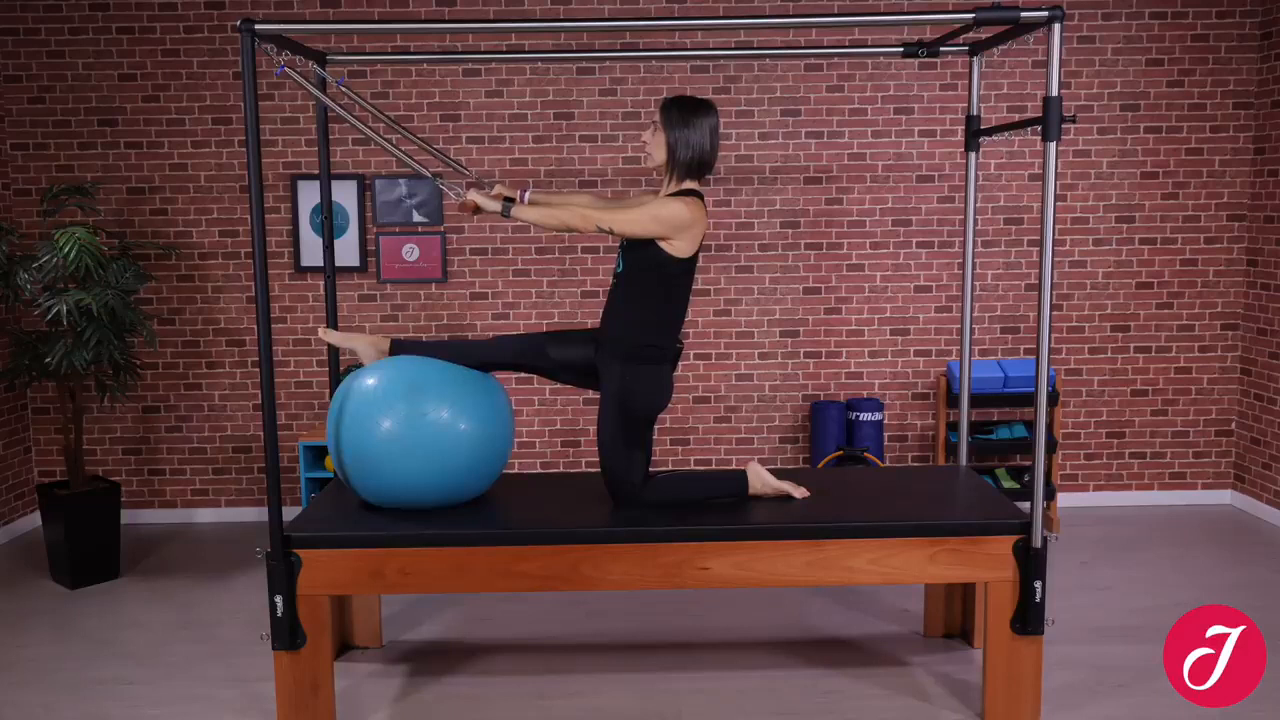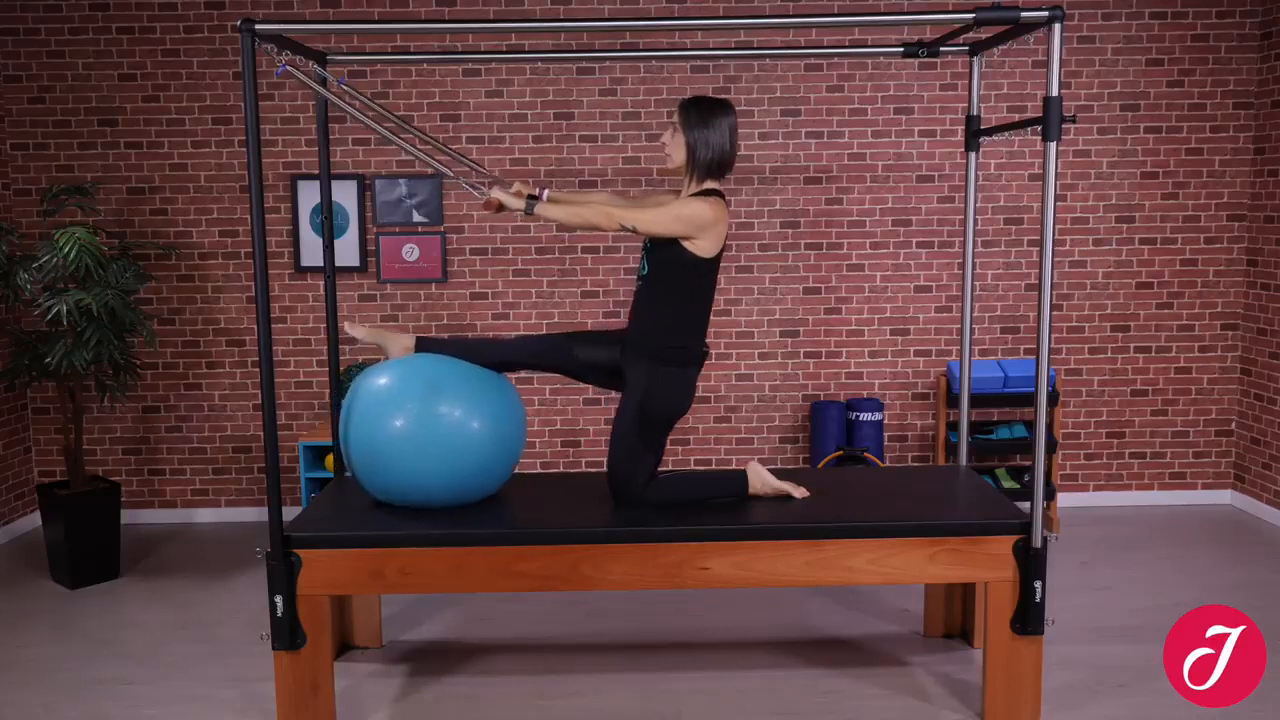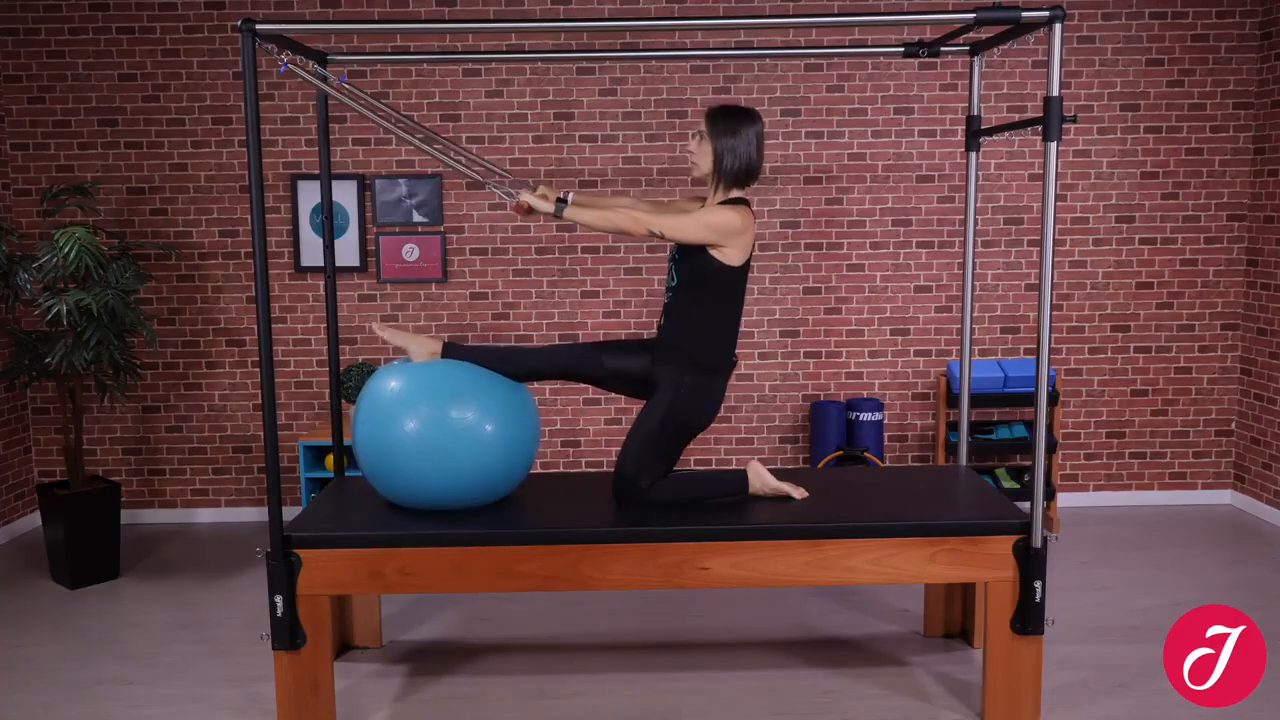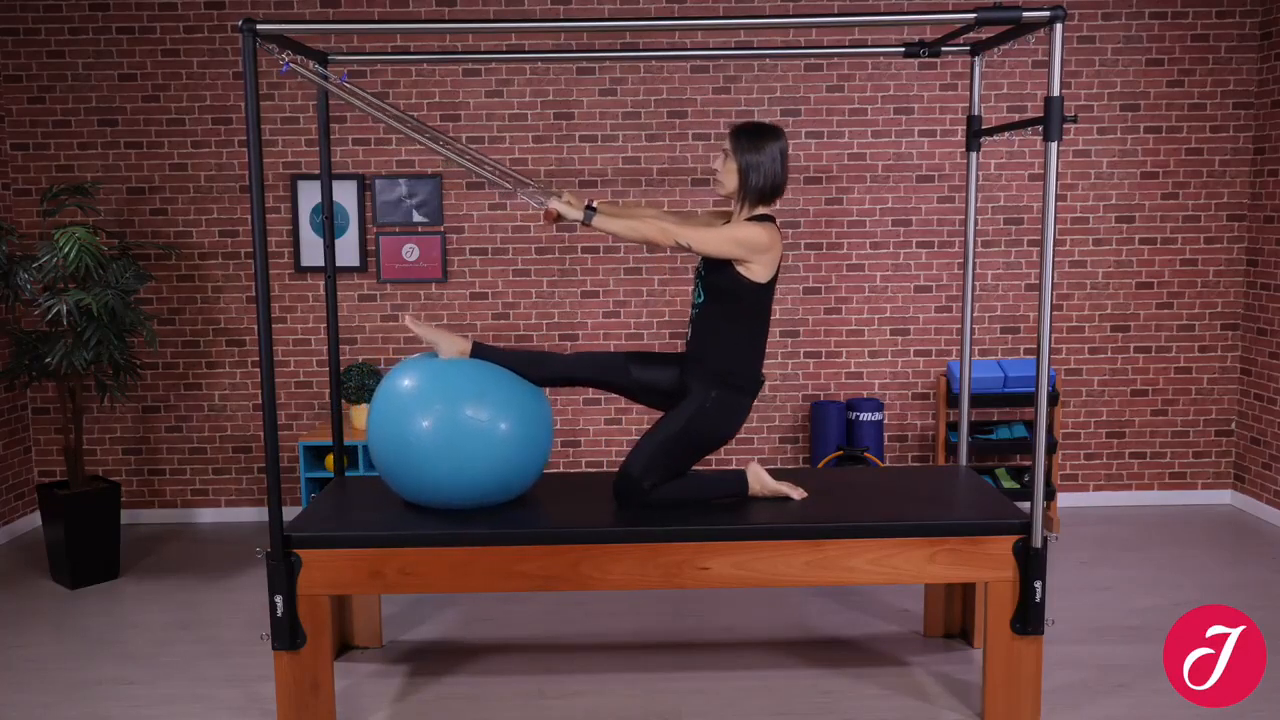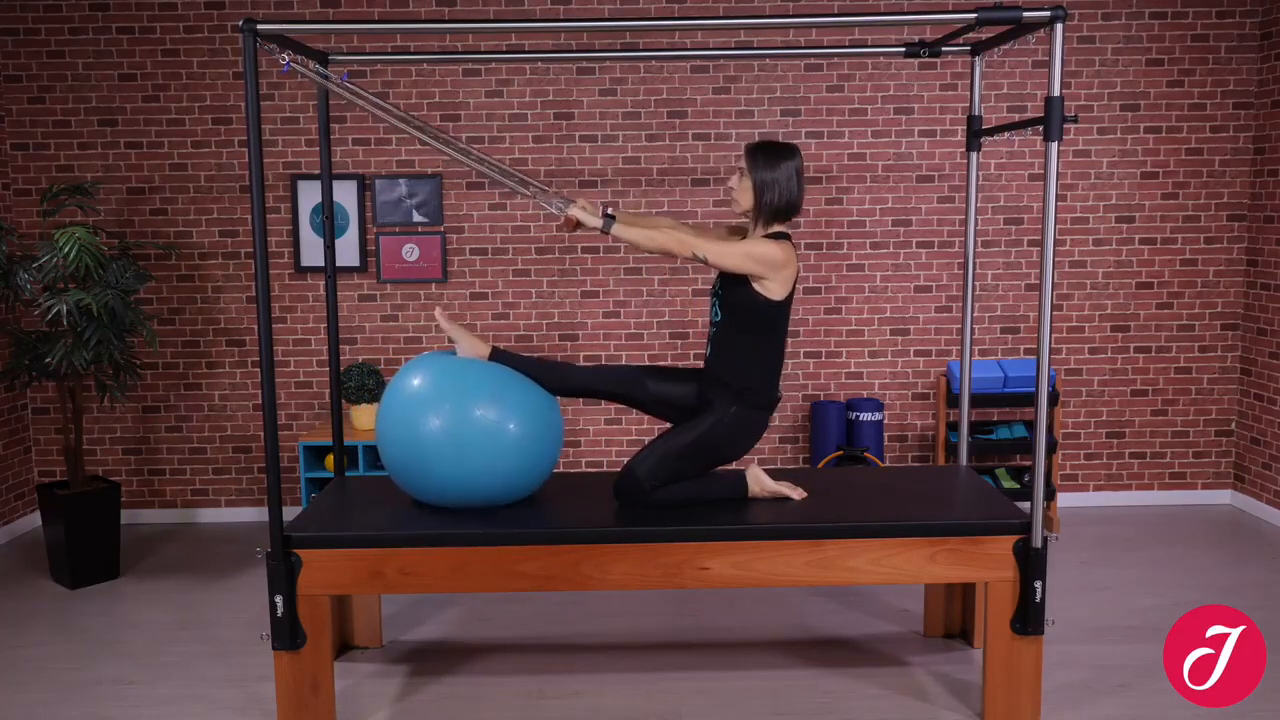
dt=1s
person 1, frame 1
left shoulder: (683, 211)
right shoulder: (664, 201)
left elbow: (586, 222)
right elbow: (597, 202)
left wrist: (502, 209)
right wrist: (524, 195)
left hip: (640, 366)
right hip: (616, 348)
left knee: (628, 488)
right knee: (506, 350)
left ankle: (748, 482)
right ankle: (387, 349)
person 1, frame 2
left shoulder: (705, 211)
right shoulder: (684, 201)
left elbow: (608, 219)
right elbow: (613, 200)
left wrist: (526, 207)
right wrist: (543, 194)
left hip: (666, 367)
right hip: (641, 349)
left knee: (630, 486)
right knee: (533, 350)
left ankle: (749, 481)
right ankle: (412, 347)
person 1, frame 3
left shoulder: (732, 220)
right shoulder: (708, 208)
left elbow: (635, 224)
right elbow: (637, 205)
left wrist: (555, 209)
right wrist: (564, 198)
left hip: (696, 377)
right hip: (669, 357)
left knee: (632, 488)
right knee: (564, 360)
left ankle: (749, 481)
right ankle: (439, 352)
person 1, frame 4
left shoulder: (759, 236)
right shoulder: (732, 222)
left elbow: (663, 235)
right elbow: (663, 219)
left wrist: (584, 217)
right wrist: (588, 208)
left hip: (723, 393)
right hip: (695, 372)
left knee: (632, 488)
right knee: (584, 367)
left ankle: (749, 482)
right ankle: (466, 351)
person 1, frame 5
left shoulder: (774, 254)
right shoulder: (748, 239)
left elbow: (678, 245)
right elbow: (676, 229)
left wrist: (602, 224)
right wrist: (604, 215)
left hip: (740, 410)
right hip: (712, 389)
left knee: (632, 488)
left ankle: (747, 485)
right ankle: (486, 354)
